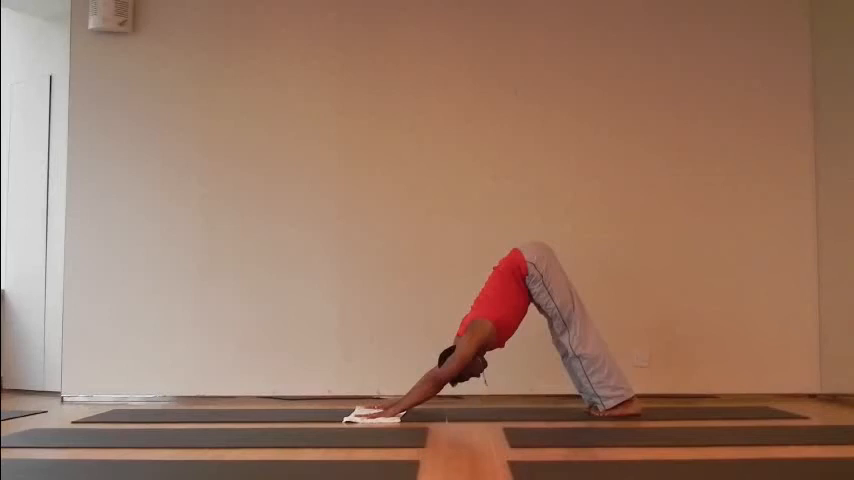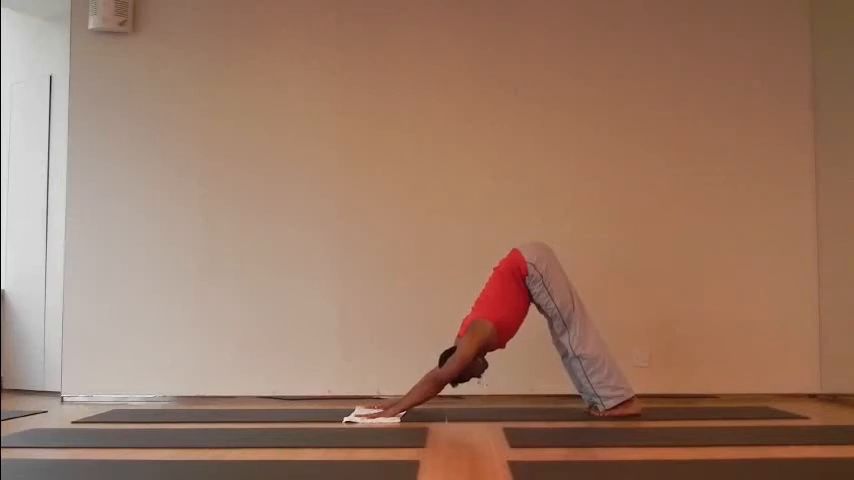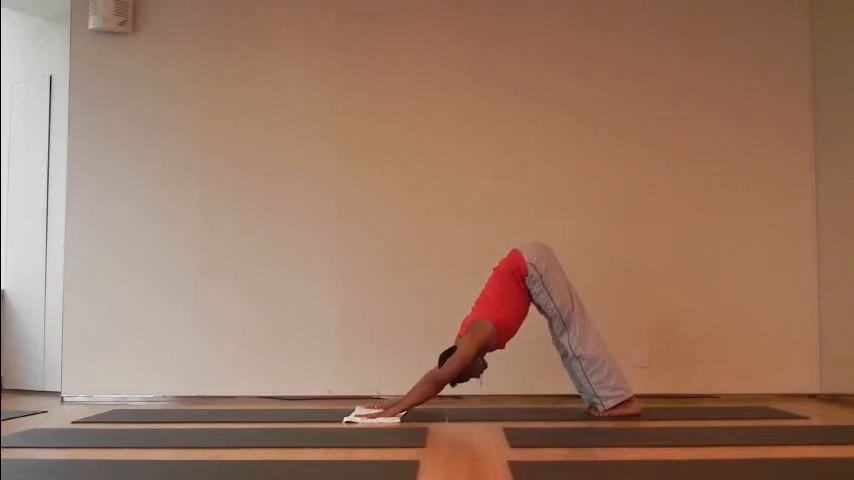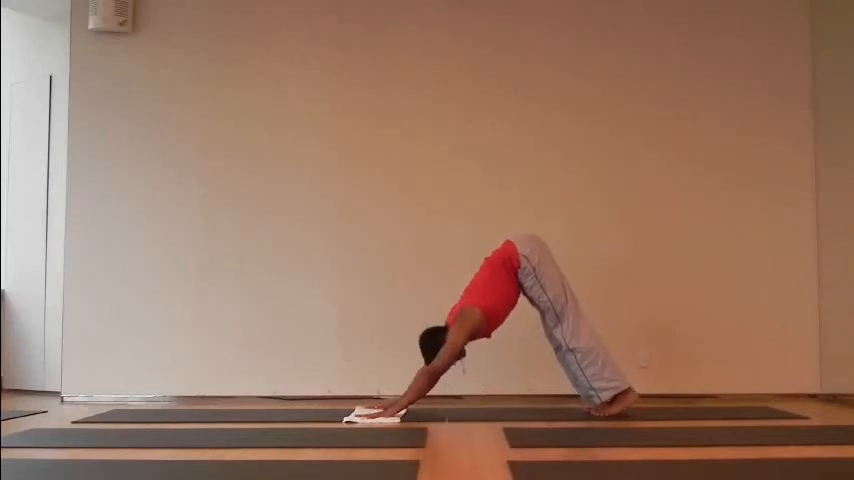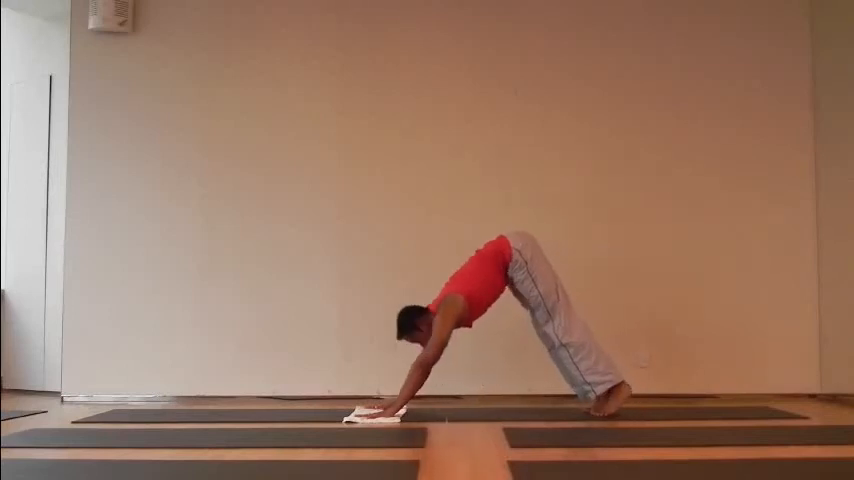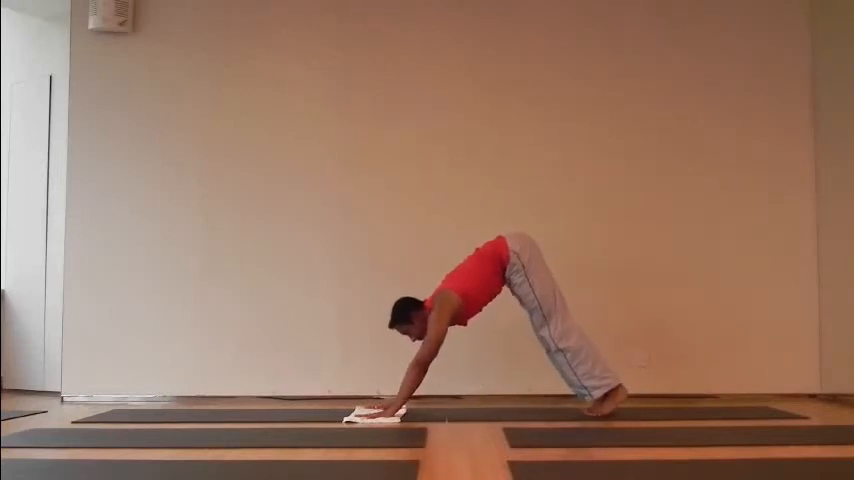
dt=0.4s
person 1, frame 1
left shoulder: (472, 341)
right shoulder: (469, 341)
left elbow: (437, 379)
right elbow: (436, 376)
left wrist: (396, 408)
right wrist: (398, 402)
left hip: (532, 265)
right hip: (528, 266)
left knee: (575, 335)
right knee: (568, 336)
left ankle: (621, 398)
right ankle: (606, 398)
person 1, frame 2
left shoulder: (473, 342)
right shoulder: (470, 341)
left elbow: (437, 380)
right elbow: (436, 376)
left wrist: (397, 408)
right wrist: (400, 401)
left hip: (531, 265)
right hip: (528, 266)
left knee: (575, 335)
right knee: (568, 337)
left ankle: (620, 399)
right ankle: (606, 398)
person 1, frame 3
left shoulder: (473, 341)
right shoulder: (470, 341)
left elbow: (437, 380)
right elbow: (436, 377)
left wrist: (396, 408)
right wrist: (399, 401)
left hip: (531, 266)
right hip: (528, 267)
left knee: (574, 336)
right knee: (568, 338)
left ankle: (619, 399)
right ankle: (606, 399)
person 1, frame 4
left shoulder: (461, 328)
right shoulder: (458, 327)
left elbow: (432, 372)
right elbow: (431, 370)
left wrist: (397, 406)
right wrist: (400, 400)
left hip: (524, 257)
right hip: (519, 260)
left knee: (569, 329)
right knee: (560, 331)
left ankle: (618, 391)
right ankle: (607, 393)
person 1, frame 5
left shoulder: (445, 313)
right shoulder: (439, 314)
left elbow: (424, 364)
right elbow: (423, 364)
left wrist: (396, 405)
right wrist: (398, 400)
left hip: (515, 253)
right hip: (511, 259)
left knee: (560, 325)
right knee: (550, 328)
left ankle: (612, 386)
right ankle: (600, 389)
person 1, frame 6
left shoulder: (440, 311)
right shoulder: (437, 311)
left elbow: (421, 363)
right elbow: (420, 363)
left wrist: (396, 405)
right wrist: (397, 400)
left hip: (513, 253)
right hip: (509, 257)
left knee: (555, 329)
right knee: (548, 329)
left ankle: (609, 388)
right ankle: (601, 390)
